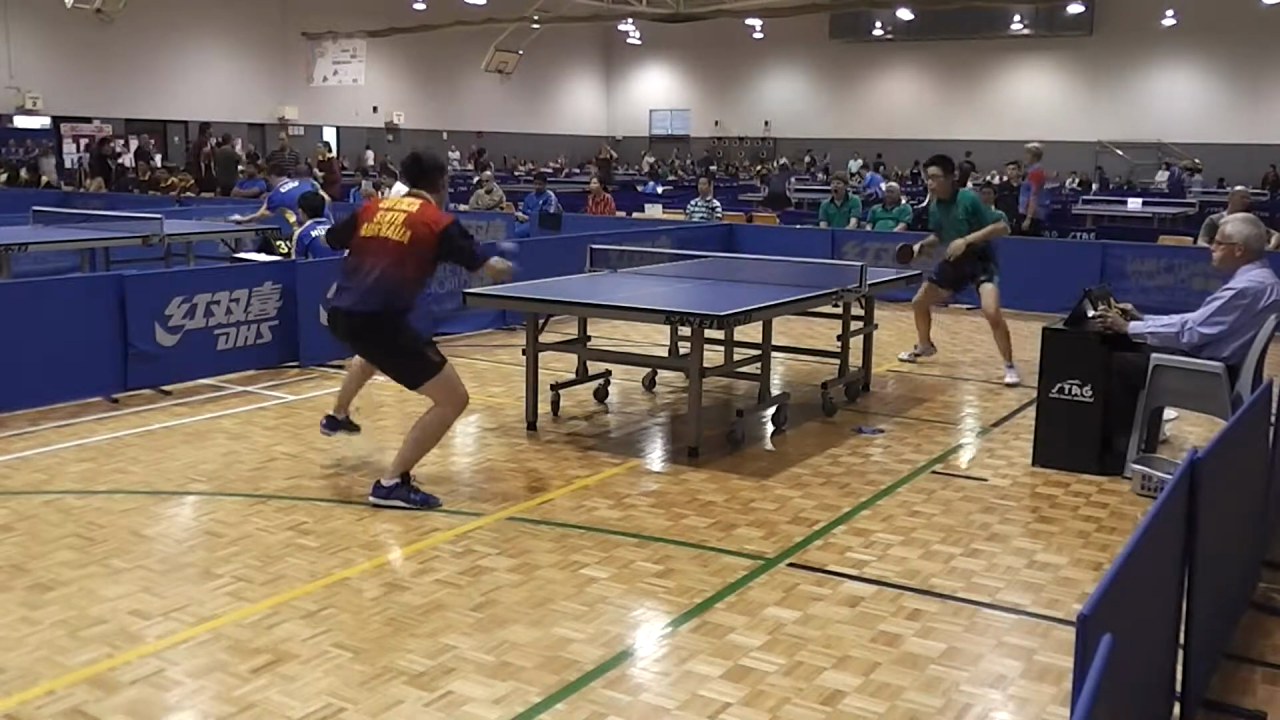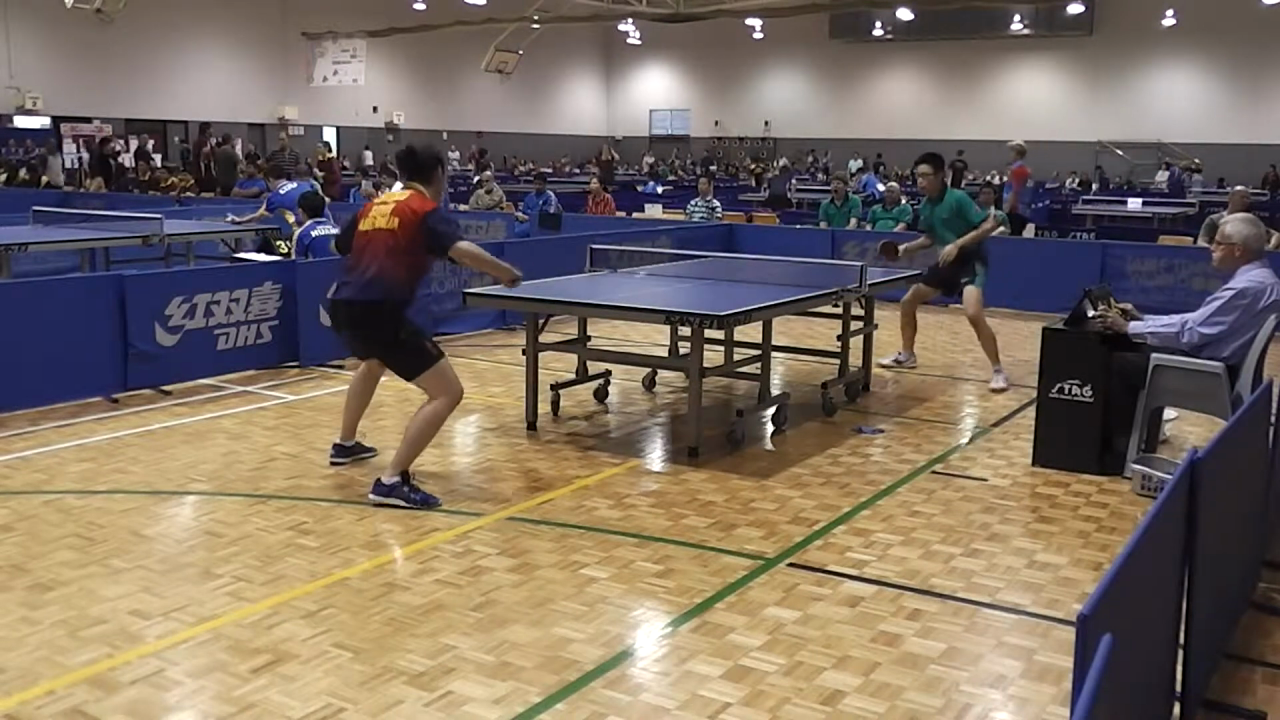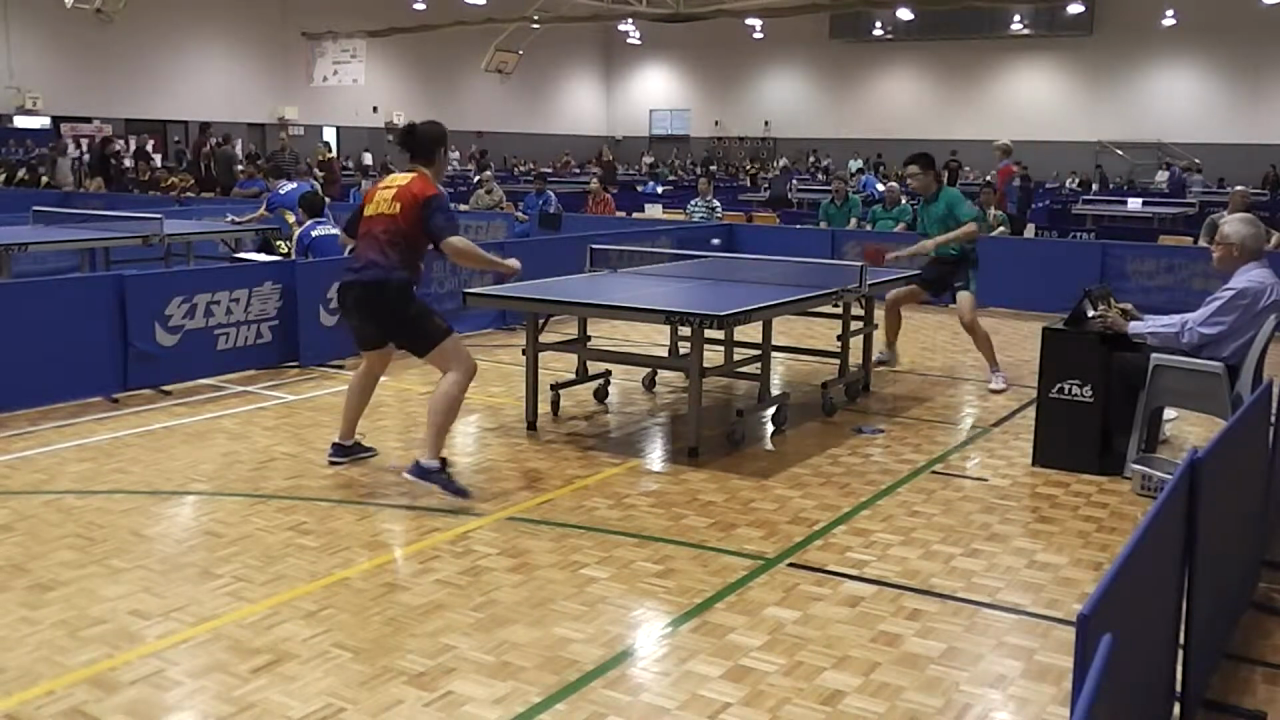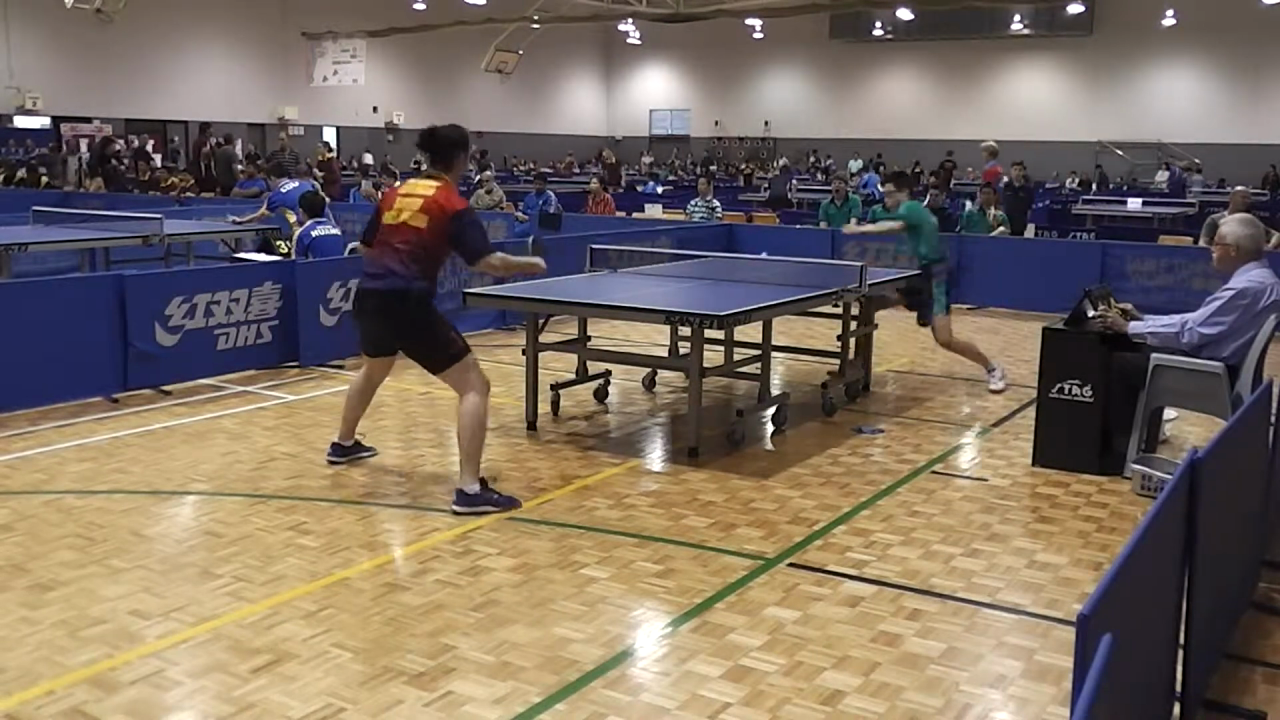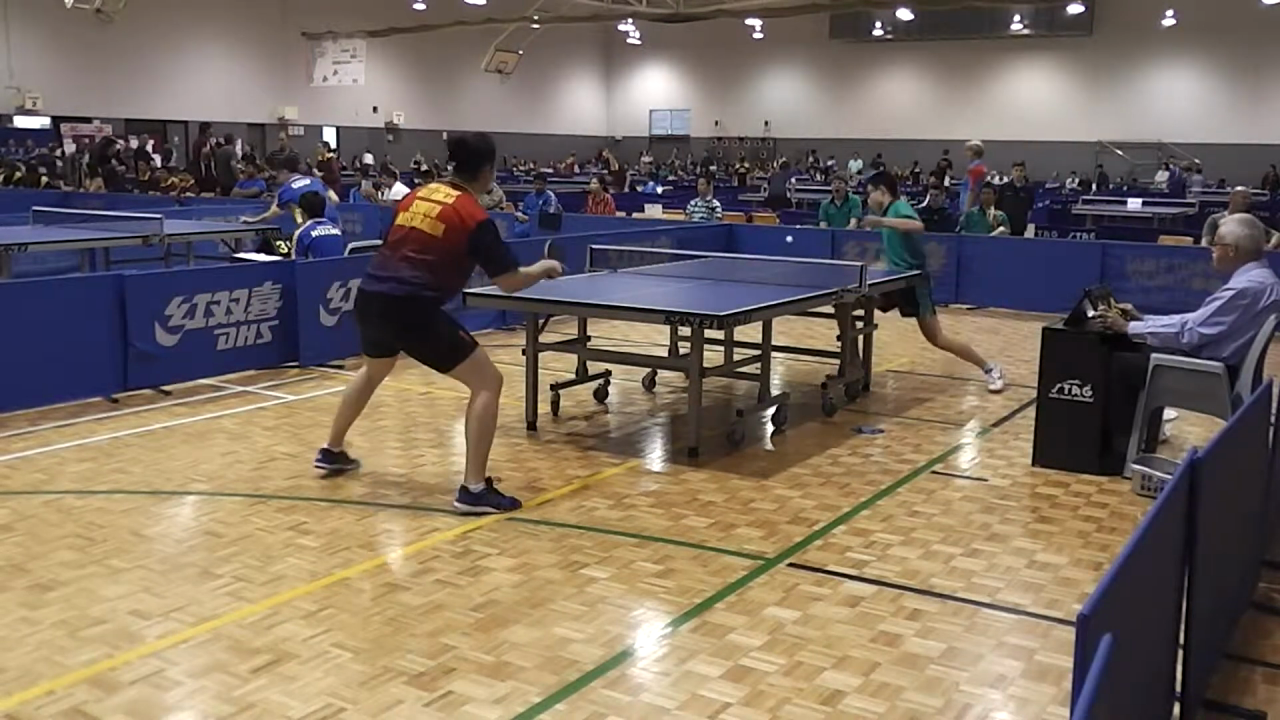
dt=0.2s
person 1, frame 1
left shoulder: (372, 208)
right shoulder: (438, 222)
left elbow: (331, 241)
right elbow: (490, 269)
right wrist: (506, 267)
left hip: (341, 314)
right hip: (380, 321)
left knee: (374, 353)
right knee: (453, 399)
left ankle: (337, 415)
right ankle: (391, 483)
person 1, frame 2
left shoulder: (375, 204)
right shoulder: (426, 210)
left elbow: (342, 247)
right elbow: (463, 251)
right wrist: (508, 272)
left hip: (344, 307)
right hip: (379, 311)
left knee: (372, 365)
right knee: (447, 392)
left ankle: (345, 444)
right ankle: (391, 481)
person 1, frame 3
left shoulder: (379, 189)
right shoulder: (428, 194)
left elbow: (351, 236)
right elbow: (452, 247)
right wrist: (502, 265)
left hip: (353, 290)
right hip: (388, 293)
left knee: (375, 362)
right knee: (460, 367)
left ankle: (344, 443)
right ankle: (428, 461)
person 1, frame 4
left shoulder: (394, 194)
right shoulder: (453, 206)
left elbow: (368, 246)
right elbow: (489, 263)
right wrist: (529, 264)
left hip: (368, 298)
right hip: (407, 305)
left knee: (375, 369)
right knee: (474, 387)
left ankle: (343, 443)
right ankle: (469, 488)
person 1, frame 5
left shoulder: (418, 196)
right shoulder: (476, 218)
right elbow: (509, 280)
right wrist: (544, 268)
left hip: (372, 298)
right hip: (413, 309)
left knee: (373, 371)
right knee: (488, 382)
left ankle: (332, 450)
right ankle: (475, 488)
person 2, frame 1
left shoulder: (1248, 287)
right shoulder: (1258, 278)
left elbow: (1190, 331)
right elbow: (1197, 320)
left wrist: (1129, 327)
right wrist: (1142, 318)
right hip: (1216, 365)
left knee: (1119, 364)
right knee: (1140, 352)
left ankle: (1122, 449)
right ankle: (1139, 441)
person 2, frame 2
left shoulder: (1248, 287)
right shoulder: (1258, 278)
left elbow: (1189, 331)
right elbow: (1197, 320)
left wrist: (1128, 327)
right wrist: (1142, 318)
right hip: (1216, 364)
left knee: (1120, 363)
right knee: (1139, 352)
left ankle: (1123, 448)
right ankle: (1141, 441)
person 2, frame 3
left shoulder: (1248, 287)
right shoulder: (1258, 278)
left elbow: (1190, 331)
right elbow: (1197, 320)
left wrist: (1128, 327)
right wrist: (1142, 318)
right hip: (1217, 365)
left knee: (1120, 364)
right knee: (1141, 352)
left ankle: (1122, 448)
right ankle: (1140, 441)
person 2, frame 4
left shoulder: (1247, 288)
right shoulder: (1258, 279)
left elbow: (1190, 331)
right elbow: (1198, 320)
left wrist: (1128, 327)
right wrist: (1143, 318)
right hip: (1217, 365)
left knee: (1120, 363)
right knee: (1142, 352)
left ankle: (1122, 448)
right ankle: (1140, 440)
person 2, frame 5
left shoulder: (1247, 287)
right shoulder: (1259, 278)
left elbow: (1189, 331)
right elbow: (1197, 320)
left wrist: (1128, 327)
right wrist: (1143, 318)
left knee: (1120, 364)
right knee: (1142, 352)
left ankle: (1123, 447)
right ankle: (1141, 440)
person 3, frame 1
left shoulder: (969, 199)
right shoulder: (933, 205)
left elbow: (1000, 226)
left wrist: (965, 240)
right wrist: (921, 245)
left hip: (979, 259)
right hip: (953, 260)
left knee: (992, 312)
right knee: (919, 302)
left ankle: (1010, 366)
right ankle: (924, 346)
person 3, frame 2
left shoulder: (958, 198)
right shoulder: (925, 205)
left elbow: (989, 225)
left wrist: (957, 245)
right wrist: (906, 246)
left hip: (970, 260)
right hip: (945, 263)
left knee: (973, 314)
right knee: (908, 303)
left ankle: (998, 370)
right ankle: (907, 355)
person 3, frame 3
left shoulder: (952, 196)
right shoulder: (924, 204)
left elbow: (973, 229)
left wrist: (938, 240)
right wrist: (899, 254)
left hip: (961, 264)
right hip: (937, 264)
left knee: (968, 320)
right knee: (892, 301)
left ankle: (996, 371)
right ankle: (889, 353)
person 3, frame 4
left shoulder: (910, 207)
right shoulder: (917, 212)
left elbow: (897, 225)
left wrist: (862, 228)
left hip: (931, 276)
right hip: (919, 276)
left knee: (945, 339)
left ankle: (993, 369)
person 3, frame 5
left shoulder: (900, 209)
right shoulder: (884, 214)
left elbow: (917, 226)
left wrist: (880, 221)
left knee: (938, 339)
left ankle: (990, 369)
